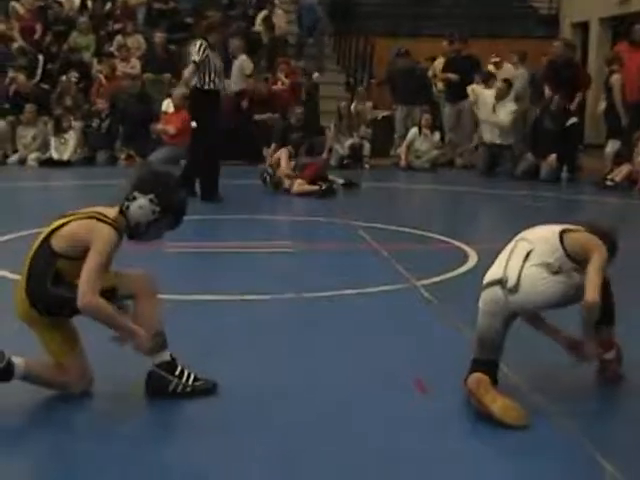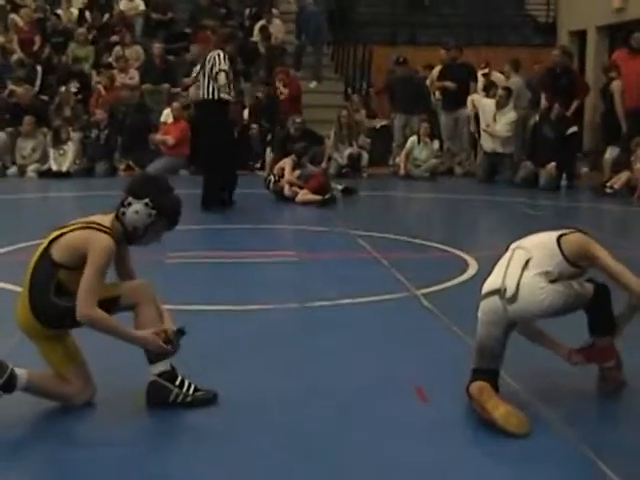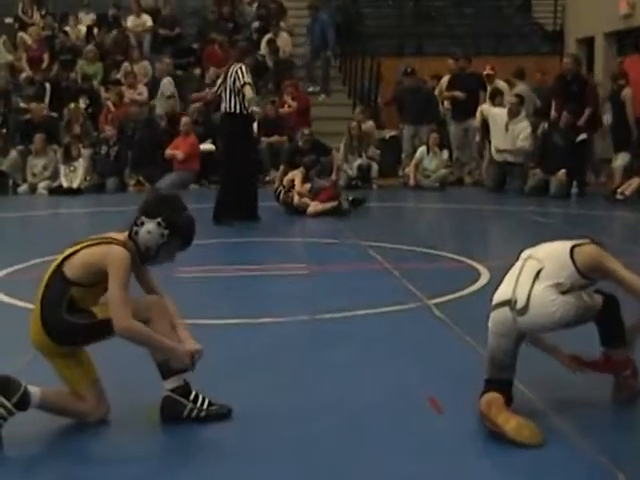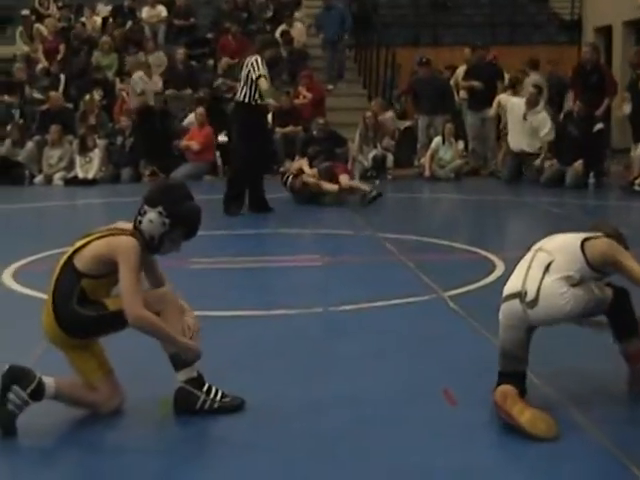
dt=0.5s
person 1, frame 1
left shoulder: (108, 219)
right shoulder: (106, 233)
left elbow: (97, 283)
right elbow: (87, 301)
left wrist: (124, 314)
right wrist: (135, 333)
left hip: (40, 295)
right hip: (43, 297)
left knee: (79, 382)
right knee: (142, 284)
right ankle: (164, 373)
person 1, frame 2
left shoulder: (113, 229)
right shoulder: (103, 241)
left elbow: (129, 283)
right elbow: (86, 313)
left wrist: (162, 318)
right wrist: (138, 337)
left hip: (42, 308)
right hip: (46, 309)
left knee: (81, 393)
right knee: (142, 294)
right ankle: (165, 383)
person 1, frame 3
left shoulder: (127, 247)
right shoulder: (118, 256)
left elbow: (160, 296)
right elbow: (123, 325)
left wrist: (183, 336)
right wrist: (174, 350)
left hip: (57, 325)
right hip: (57, 326)
left knee: (96, 410)
right knee: (154, 310)
right ankle: (178, 398)
person 1, frame 4
left shoulder: (135, 236)
right shoulder: (128, 246)
left elbow: (158, 285)
right elbow: (135, 315)
left wrist: (185, 313)
right wrist: (183, 345)
left hip: (73, 316)
right hip: (69, 318)
left knee: (110, 400)
right knee: (164, 302)
left ankle: (29, 386)
right ankle: (192, 389)
person 2, frame 1
left shoulder: (549, 238)
right shoulder: (595, 245)
right elbow: (591, 300)
right wrist: (588, 338)
left hip: (491, 292)
right hip: (530, 285)
left knee: (483, 365)
right knee: (599, 288)
left ankle: (479, 381)
right ankle: (608, 359)
person 2, frame 2
left shoulder: (528, 248)
right shoulder: (581, 243)
left wrist: (564, 352)
right wrist: (616, 326)
left hip: (490, 303)
right hip: (530, 294)
left knee: (483, 375)
right knee: (599, 294)
left ankle: (481, 389)
right ankle: (609, 370)
person 2, frame 3
left shoulder: (540, 256)
right shoulder: (593, 254)
left wrist: (563, 357)
left hip: (501, 313)
right hip: (541, 306)
left knee: (497, 384)
right knee: (607, 305)
left ankle: (492, 401)
person 2, frame 4
left shoulder: (561, 245)
right shoulder: (606, 247)
left wrist: (596, 323)
left hip: (511, 306)
right hip: (548, 299)
left knee: (511, 379)
right knee: (618, 298)
left ankle: (505, 392)
person 3, frame 1
left shoulder: (211, 49)
right shoulder: (201, 45)
right elbow: (193, 66)
right wrist: (184, 84)
left hip: (210, 98)
right hip: (203, 98)
left knee: (201, 143)
right knee: (208, 143)
left ankle: (186, 181)
right ankle: (209, 190)
person 3, frame 2
left shoulder: (209, 57)
right shoulder: (220, 55)
left elbow: (193, 79)
right elbow: (221, 74)
right wrist: (224, 92)
left hip: (205, 108)
right hip: (215, 108)
left knee: (223, 153)
right knee: (216, 155)
left ankle: (220, 196)
right ankle: (211, 199)
person 3, frame 3
left shoulder: (229, 70)
right shoulder: (241, 68)
left elbow: (215, 92)
right elbow: (247, 88)
right wrist: (252, 105)
left hip: (230, 121)
right hip: (237, 122)
left knee: (246, 167)
right knee: (233, 168)
left ankle: (244, 210)
right ankle: (223, 212)
person 3, frame 4
left shoulder: (253, 60)
right shoulder: (256, 60)
right elbow: (262, 81)
right wrist: (268, 99)
left hip: (252, 112)
right hip: (246, 112)
left knee: (257, 157)
right knee: (243, 158)
left ankle: (257, 202)
right ankle: (232, 201)
